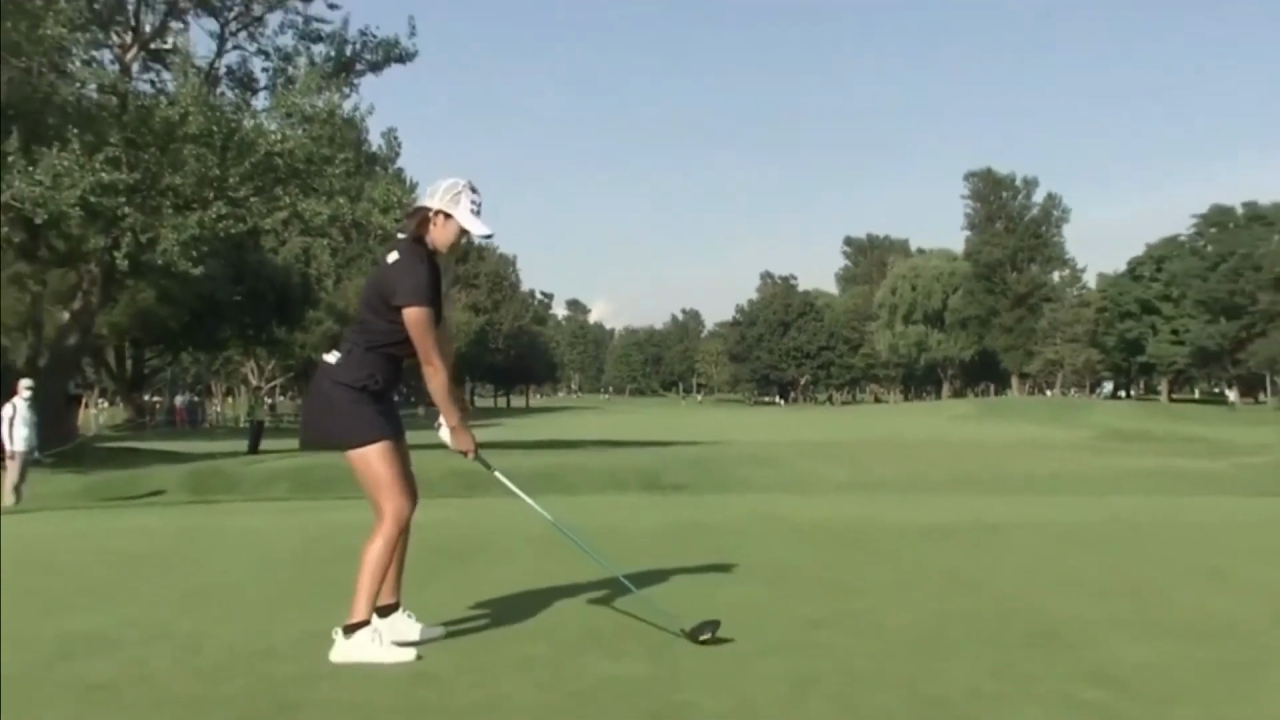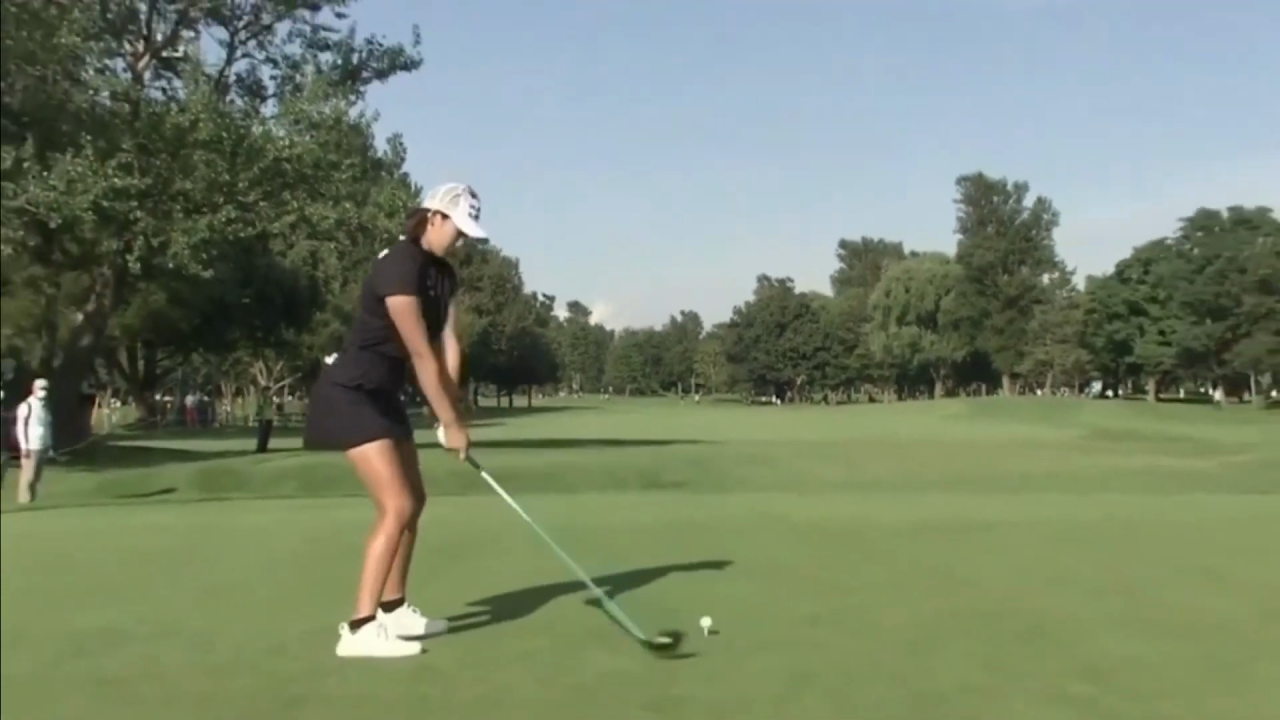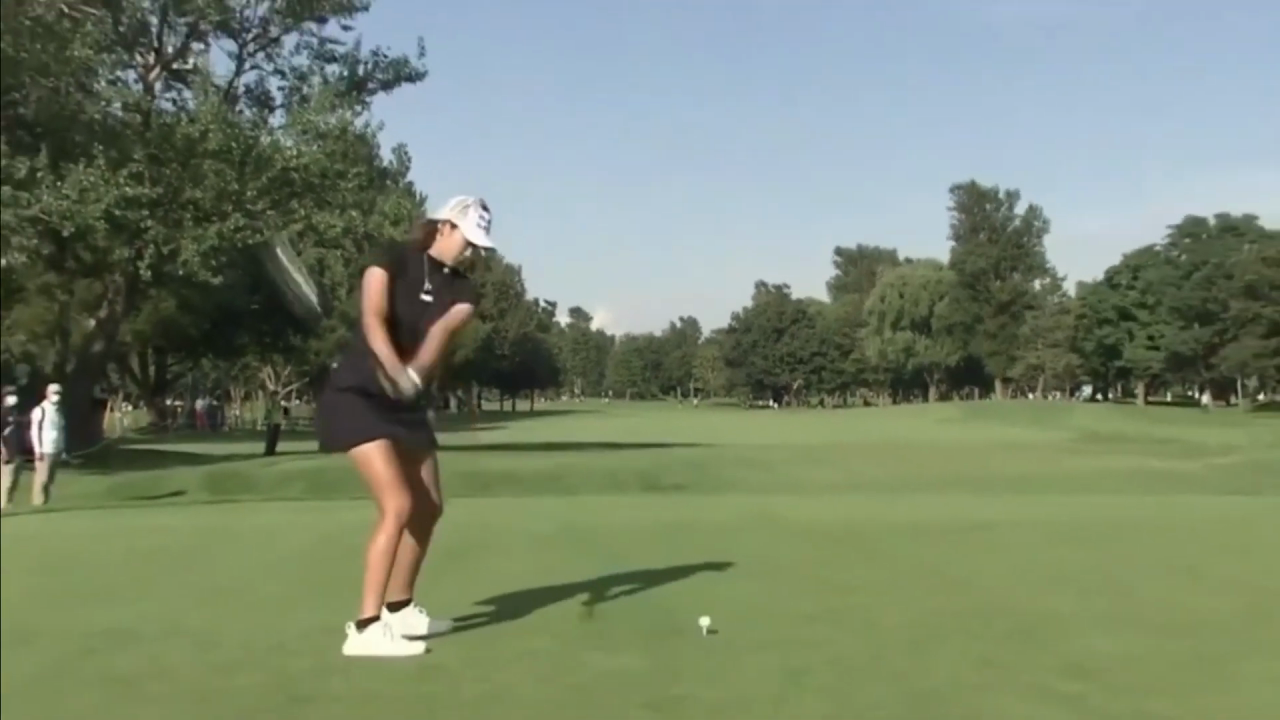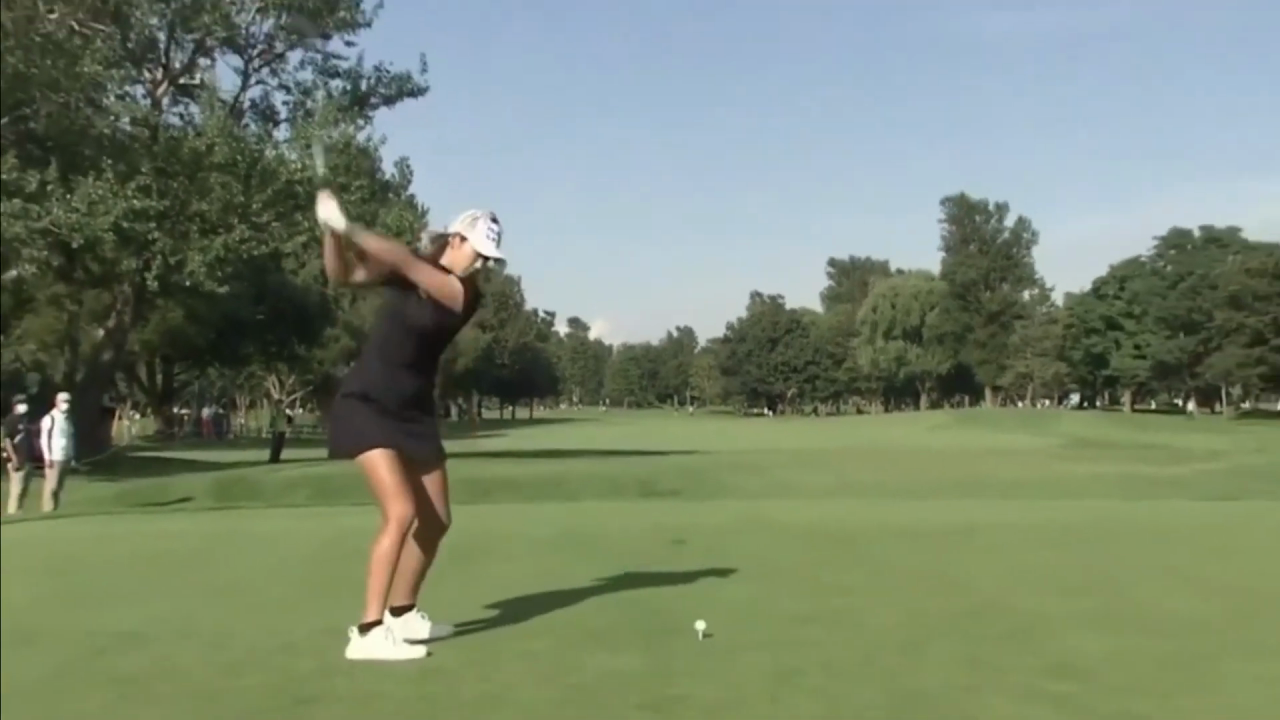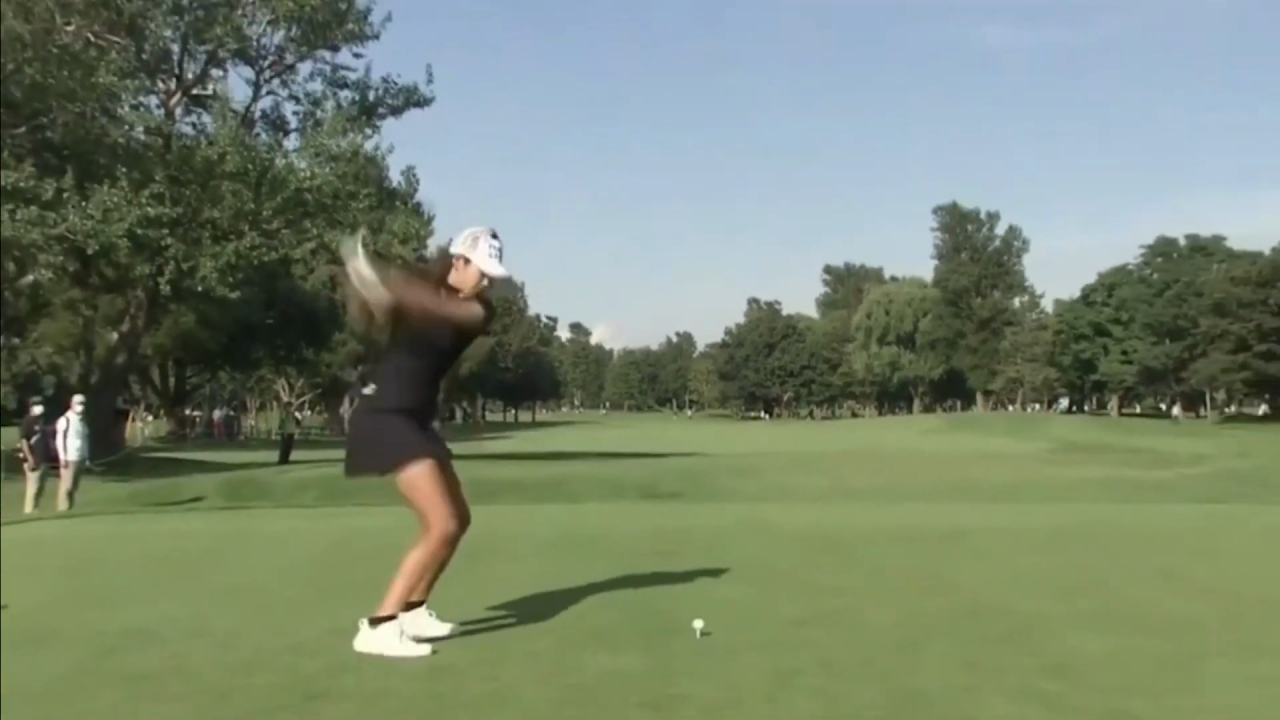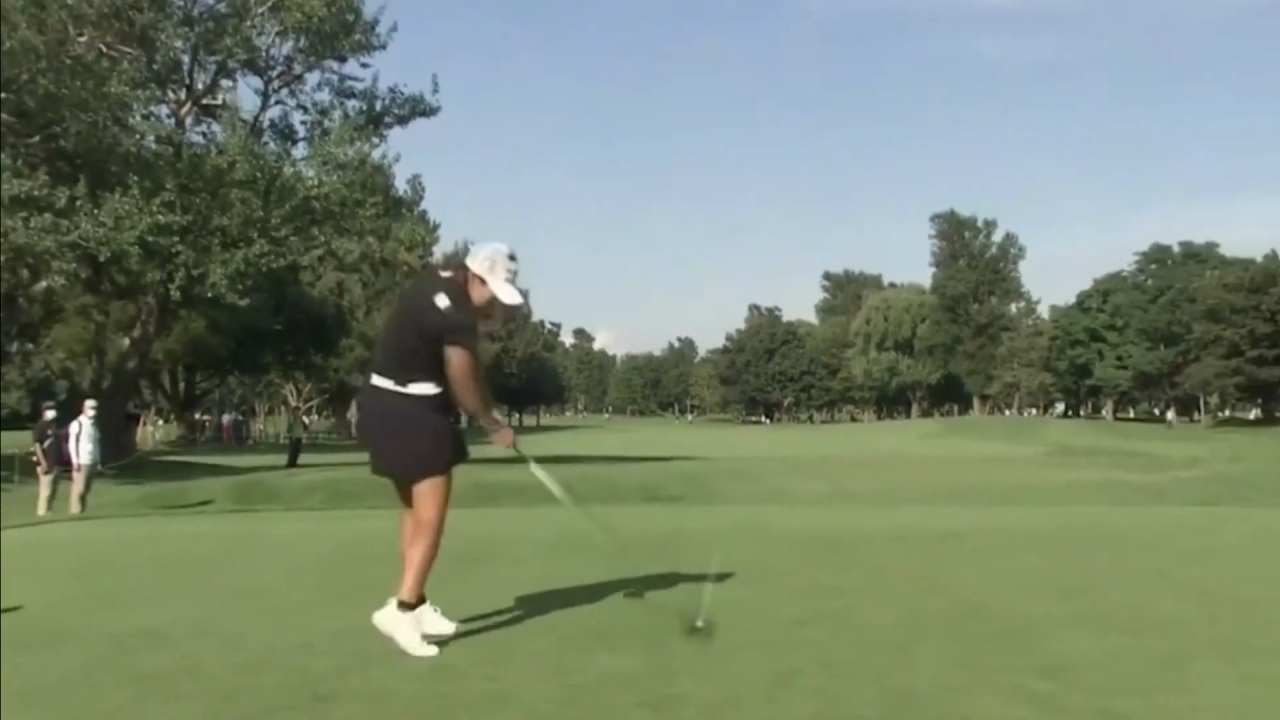
dt=0.2s
person 1, frame 1
left shoulder: (425, 263)
right shoulder: (409, 270)
left elbow: (440, 346)
right elbow: (430, 360)
left wrist: (451, 413)
right wrist: (457, 424)
left hip: (372, 394)
right hip: (347, 394)
left knee: (404, 501)
right knee: (394, 510)
left ankle: (388, 615)
person 1, frame 2
left shoulder: (445, 276)
right shoulder: (396, 263)
left elbow: (448, 345)
right elbow: (421, 352)
left wrist: (451, 411)
right wrist: (450, 422)
left hip: (385, 396)
right hip: (349, 392)
left knee: (411, 500)
right knee: (396, 505)
left ankle: (392, 609)
person 1, frame 3
left shoulder: (462, 292)
right shoulder: (394, 258)
left elbow: (439, 336)
right elbow: (373, 319)
left wrist: (413, 373)
right wrist: (391, 366)
left hip: (405, 404)
right hip: (356, 395)
left knee: (428, 508)
right knee: (397, 506)
left ankle: (398, 609)
person 1, frame 4
left shoulder: (467, 294)
right shoulder: (408, 267)
left elbow: (407, 262)
right elbow: (341, 272)
left wrist: (350, 227)
left hip: (415, 414)
right hip: (365, 405)
left knee: (436, 520)
right knee: (402, 514)
left ankle: (401, 613)
person 1, frame 5
left shoulder: (478, 309)
right shoulder: (413, 283)
left elbow: (437, 306)
right elbow: (365, 314)
left wrist: (382, 282)
left hip: (417, 420)
right hip: (384, 416)
left knee: (457, 519)
right knee: (442, 525)
left ankle: (410, 610)
person 1, frame 6
left shoulder: (442, 278)
right shoulder: (454, 315)
right elbow: (464, 387)
right wrist: (495, 426)
left hip: (380, 404)
right hip: (419, 412)
left knee: (413, 512)
right knee: (429, 520)
